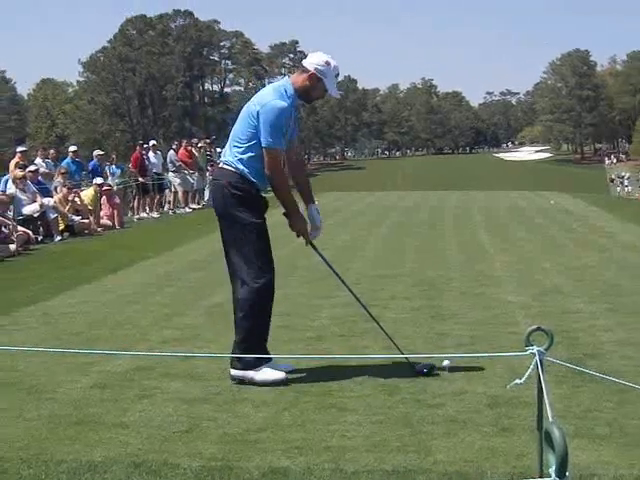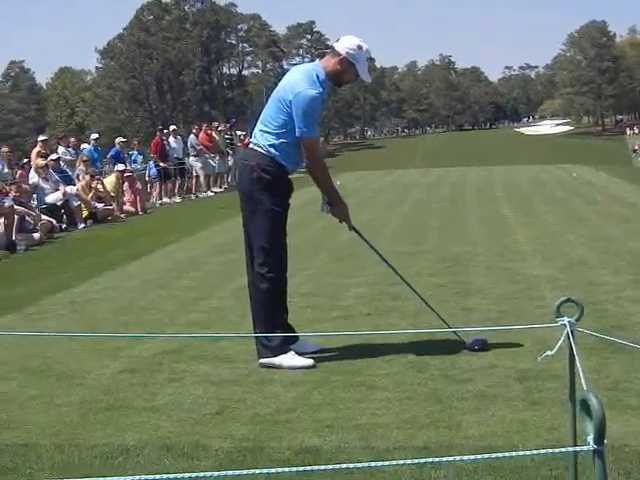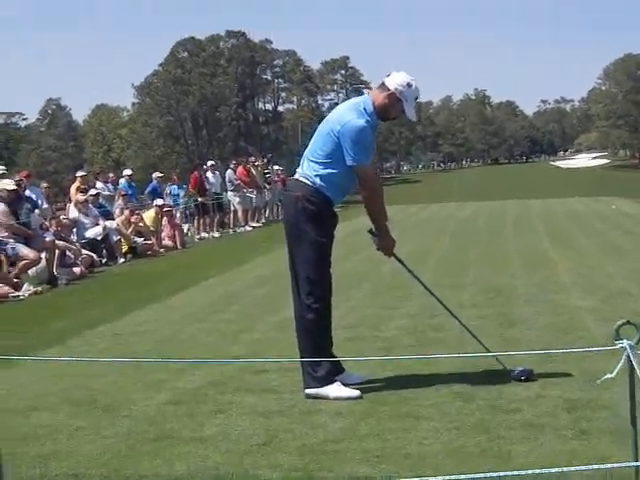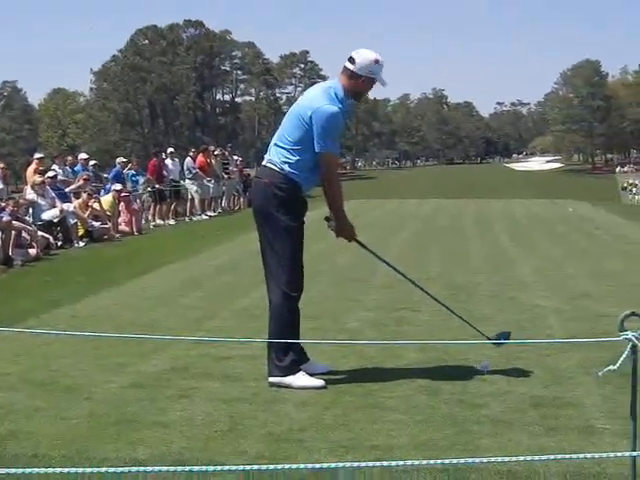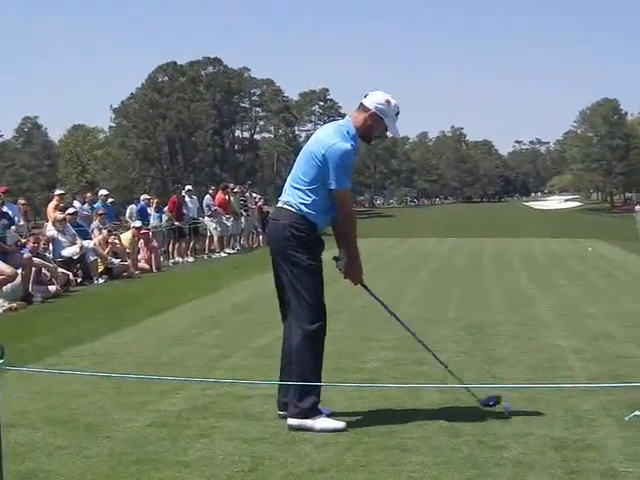
dt=1s
person 1, frame 1
left shoulder: (287, 102)
right shoulder: (276, 104)
left elbow: (294, 160)
right elbow: (273, 169)
left wrist: (311, 206)
right wrist: (293, 214)
left hip: (242, 190)
right hip: (235, 190)
left knee: (252, 275)
right knee: (256, 276)
left ankle: (255, 354)
right ankle: (245, 360)
person 1, frame 2
left shoulder: (307, 73)
right shoulder: (309, 92)
left elbow: (310, 149)
right elbow: (311, 156)
left wrist: (330, 192)
right wrist: (335, 200)
left hip: (266, 171)
right hip: (263, 172)
left knee: (273, 259)
right knee: (266, 261)
left ankle: (282, 335)
right ankle: (272, 348)
person 1, frame 3
left shoulder: (362, 114)
right shoulder: (356, 123)
left elbow: (371, 176)
right elbow: (367, 184)
left wrist: (383, 223)
right wrist: (383, 233)
left hip: (315, 204)
right hip: (308, 204)
left knee: (318, 291)
right knee: (312, 293)
left ankle: (327, 367)
right ankle: (318, 379)
person 1, frame 4
left shoulder: (324, 93)
right shoulder: (329, 109)
left elbow: (325, 169)
right elbow: (329, 172)
left wrist: (336, 213)
right wrist: (341, 220)
left hip: (276, 187)
right hip: (279, 190)
left knee: (286, 278)
right knee: (286, 280)
left ankle: (291, 357)
right ankle: (283, 368)
person 1, frame 5
left shoulder: (335, 132)
right shoulder: (341, 146)
left elbow: (336, 207)
right elbow: (344, 210)
left wrist: (345, 252)
right wrist: (353, 259)
left hip: (287, 227)
right hip: (296, 231)
left knee: (297, 318)
right knee: (310, 319)
left ankle: (290, 398)
right ankle: (303, 409)
